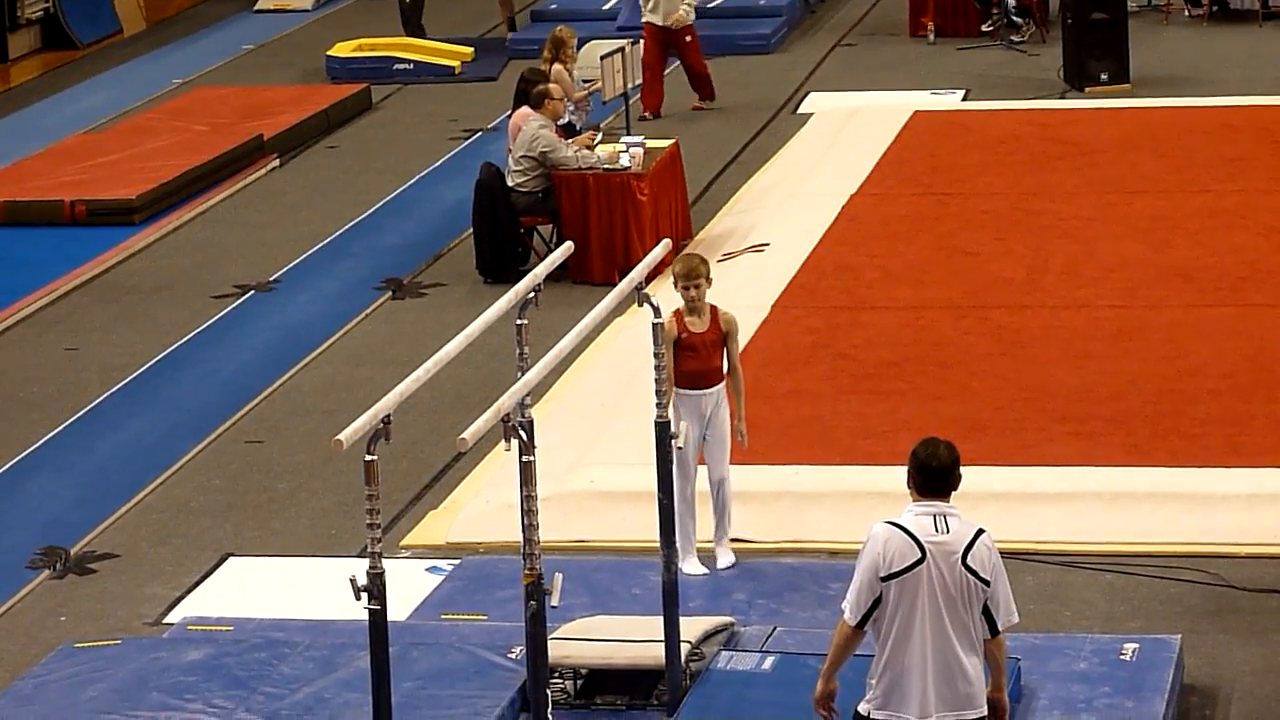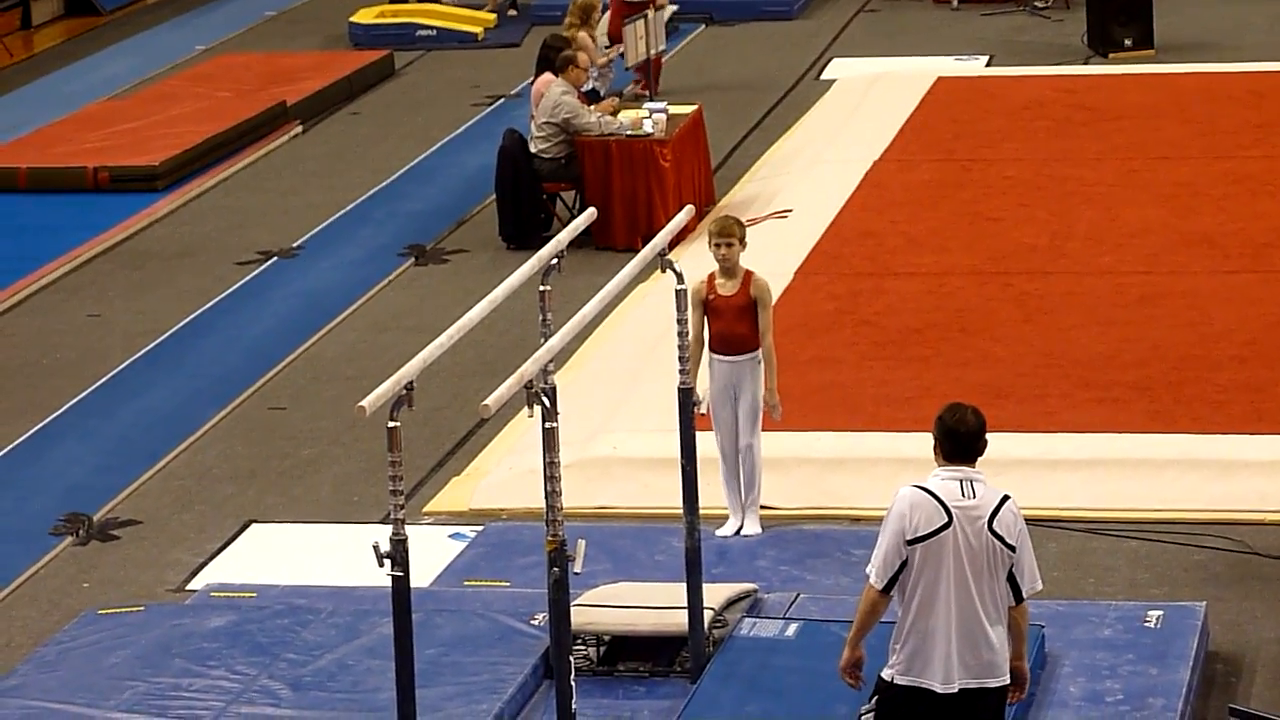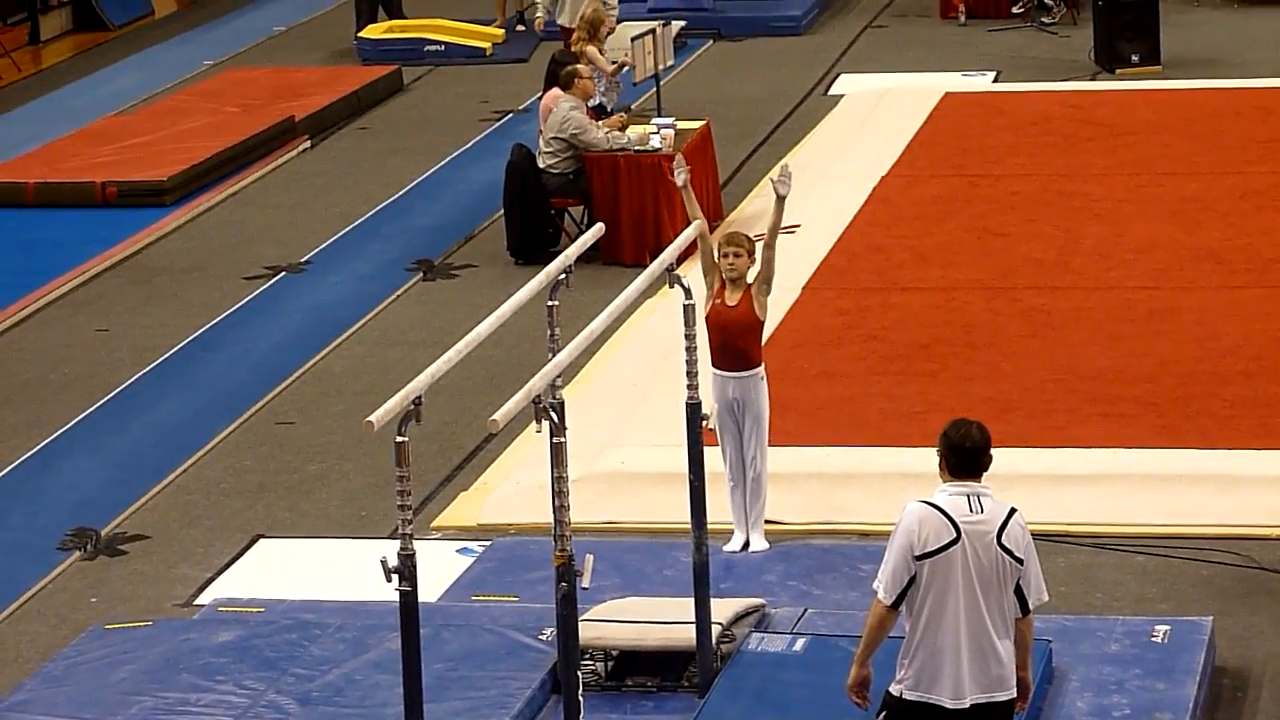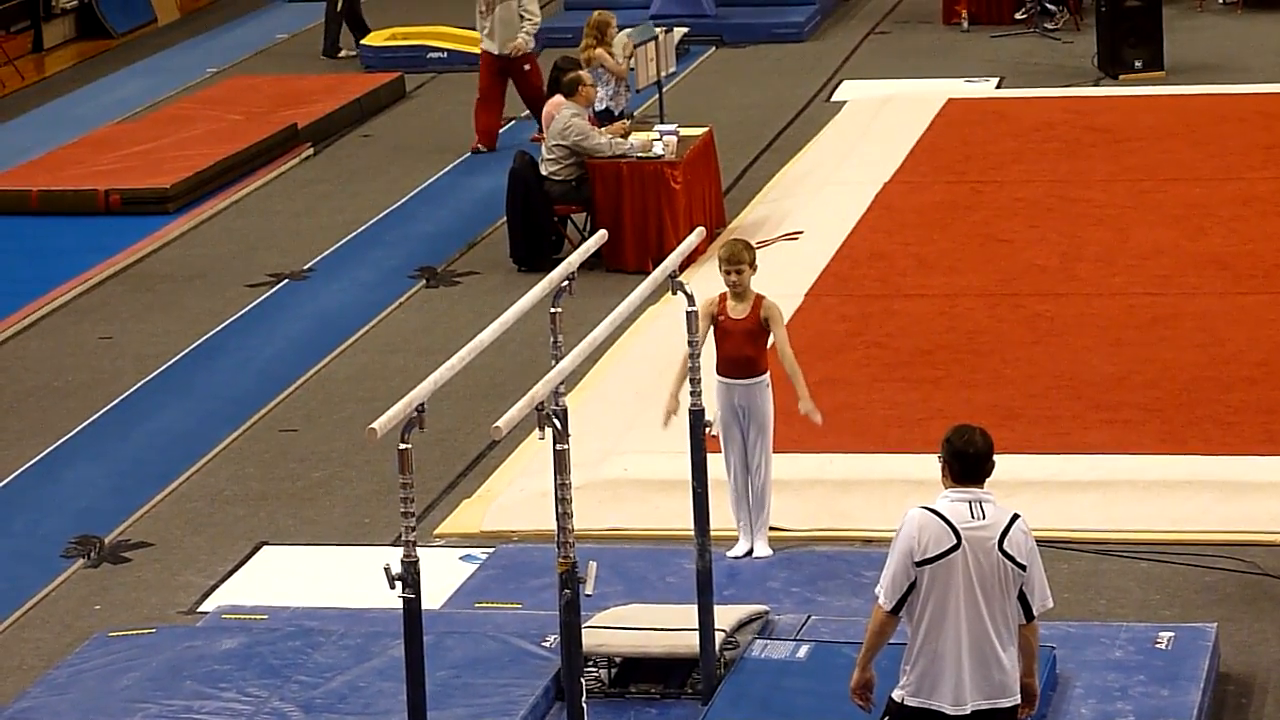
dt=0.7s
person 1, frame 1
left shoulder: (725, 320)
right shoulder: (670, 326)
left elbow: (735, 369)
right elbow: (666, 378)
left wrist: (740, 416)
left hip: (716, 400)
right hip: (685, 402)
left knee: (720, 476)
right knee: (685, 481)
left ankle: (722, 542)
right ankle: (687, 553)
person 1, frame 2
left shoulder: (757, 286)
right shoulder: (702, 289)
left elbow: (767, 338)
right elbow: (697, 340)
left wrist: (771, 388)
right wrist: (690, 385)
left hip: (749, 367)
right hip: (719, 367)
left knee: (748, 443)
right knee: (726, 445)
left ankle: (751, 512)
right ankle: (735, 512)
person 1, frame 3
left shoulder: (758, 292)
right shoulder: (713, 288)
left elbow: (770, 243)
right elbow: (701, 234)
left wrist: (780, 200)
right wrist: (685, 188)
left hip: (751, 383)
right hip: (721, 384)
left knee: (755, 460)
right knee: (732, 461)
left ankle: (756, 530)
right ankle: (740, 529)
person 1, frame 4
left shoulder: (765, 308)
right shoulder: (713, 306)
left elbow: (785, 352)
left wrist: (804, 396)
right wrist: (674, 392)
left hip: (756, 389)
right hip: (726, 389)
left knee: (759, 465)
right knee: (735, 466)
left ankle: (760, 535)
right ankle: (743, 535)
person 2, frame 1
left shoulder: (885, 538)
right shoulder: (980, 544)
left elbow: (854, 623)
right elbow: (993, 631)
left wrist: (827, 677)
right wrist: (998, 689)
person 2, frame 2
left shoulder: (910, 502)
right shoulder: (1006, 510)
left elbow: (880, 588)
right elbow: (1017, 599)
left wrist: (853, 646)
right wrist: (1018, 658)
left hip: (917, 668)
right hip: (986, 671)
person 2, frame 3
left shoulder: (918, 517)
right shoulder: (1012, 523)
left elbow: (888, 604)
right elbow: (1023, 612)
left wrist: (860, 663)
right wrist: (1022, 669)
left hip: (925, 686)
right hip: (993, 686)
person 2, frame 4
left shoulder: (919, 523)
right shoulder: (1016, 529)
left elbow: (888, 609)
right elbow: (1028, 618)
left wrist: (863, 666)
right wrist: (1029, 675)
left hip: (927, 691)
right hip: (997, 692)
